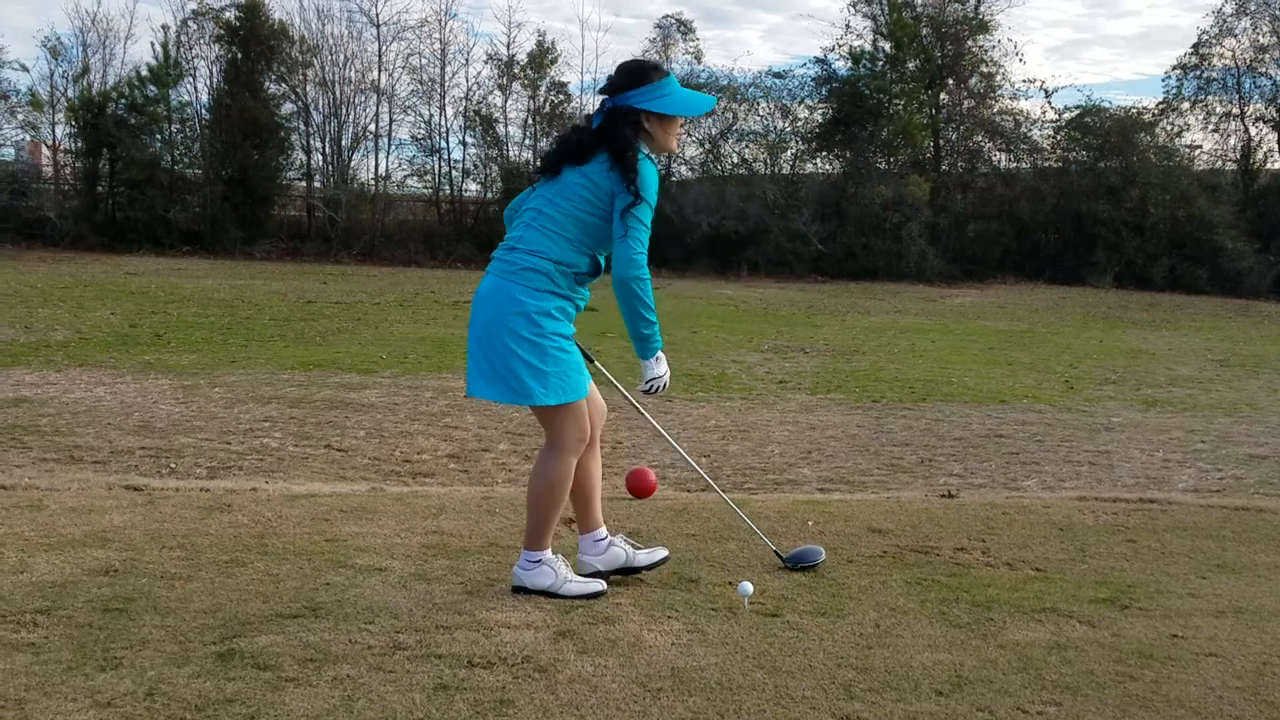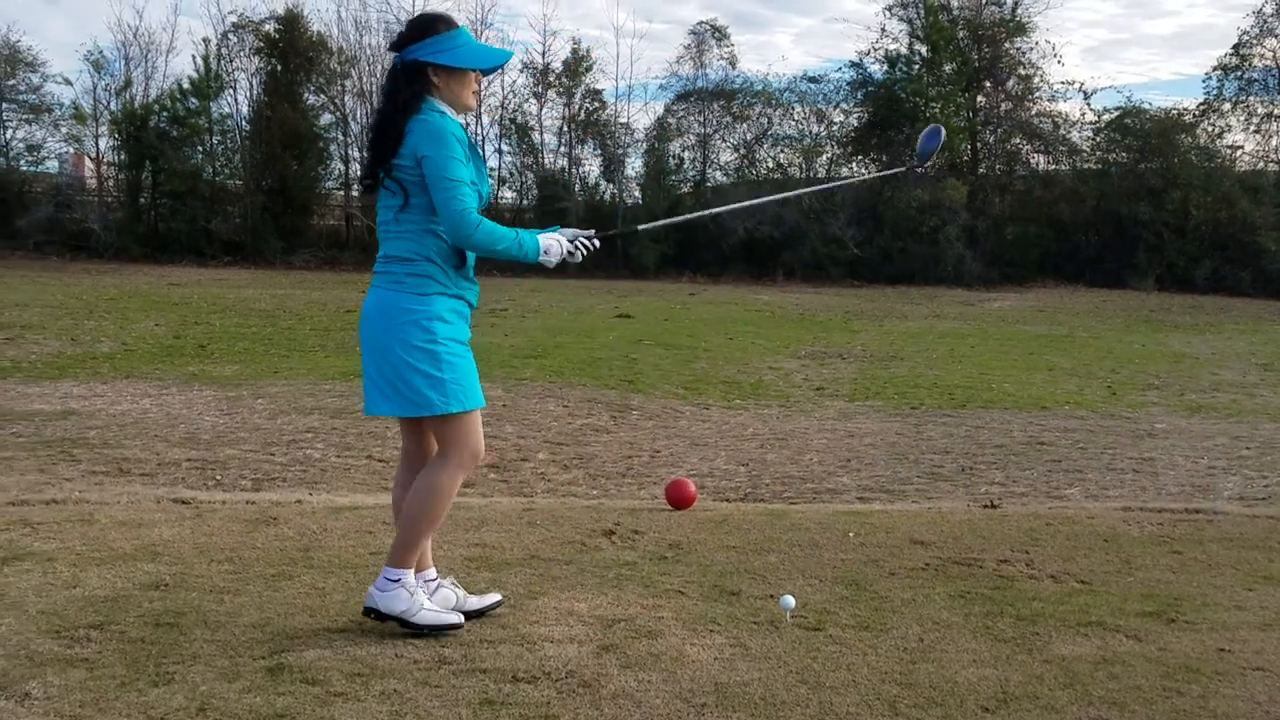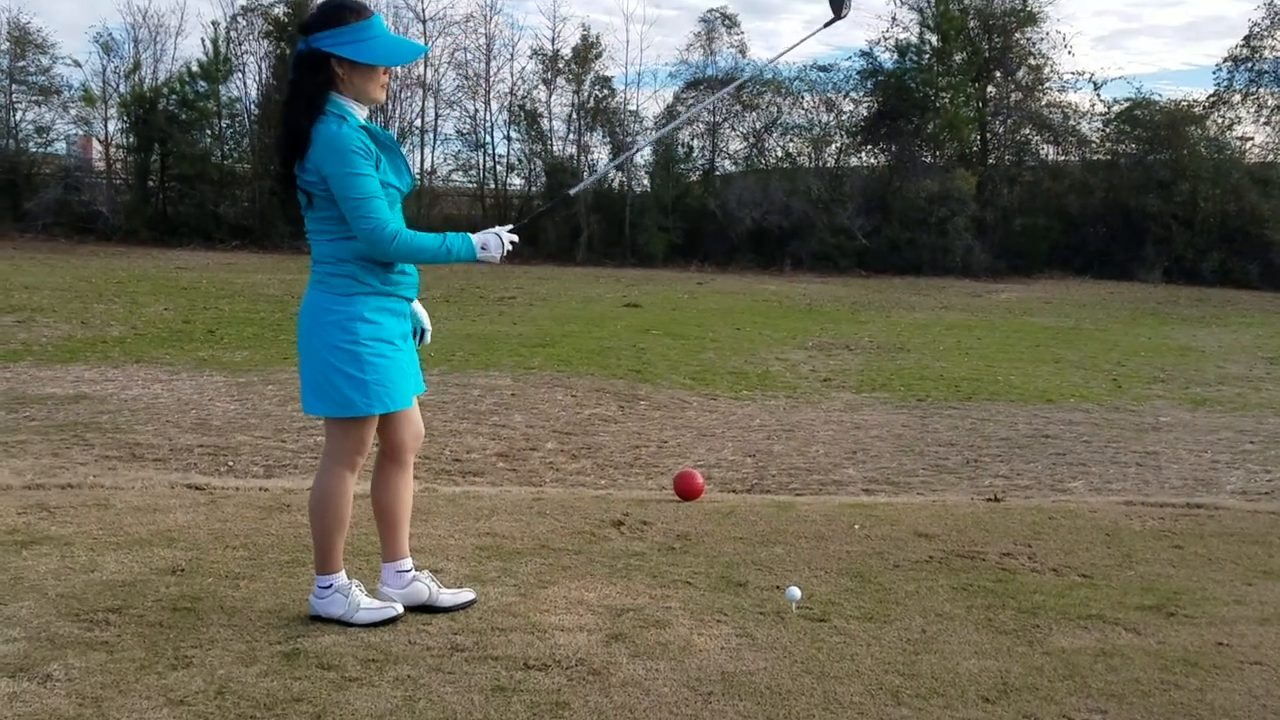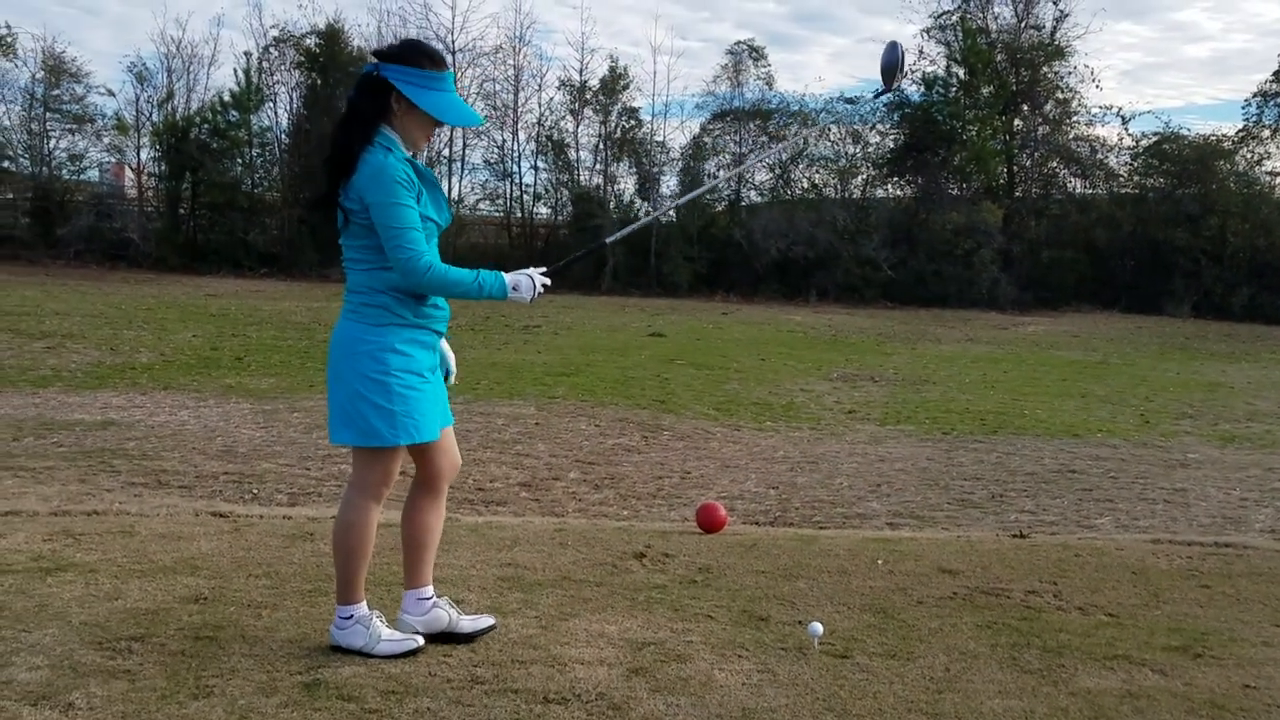
dt=1s
person 1, frame 1
left shoulder: (585, 156)
right shoulder: (636, 168)
left elbow: (515, 214)
right elbow: (629, 267)
right wrist: (651, 351)
left hip: (509, 297)
right hip: (531, 308)
left knee: (590, 420)
right knee: (570, 435)
left ankle: (596, 545)
right ankle: (535, 563)
person 1, frame 2
left shoulder: (410, 134)
right shoulder: (435, 129)
right elbow: (464, 228)
left wrist: (546, 238)
right wrist: (539, 244)
left hip: (405, 309)
right hip: (422, 313)
left knee: (422, 452)
right knee: (462, 450)
left ankle: (421, 585)
right ankle: (395, 580)
person 1, frame 3
left shoulder: (352, 129)
right shoulder: (338, 136)
right elbow: (380, 236)
left wrist: (406, 297)
right wrist: (471, 245)
left hip: (379, 312)
right hip: (353, 315)
left knee: (404, 442)
right knee: (347, 454)
left ankle: (400, 578)
right ankle: (330, 590)
person 1, frame 4
left shoulder: (394, 165)
right shoulder: (384, 169)
right elbow: (414, 268)
left wrist: (437, 335)
right wrist: (502, 285)
left hip: (410, 346)
right hip: (384, 347)
left knee: (439, 469)
right knee: (373, 483)
left ankle: (419, 606)
right ankle: (350, 619)
